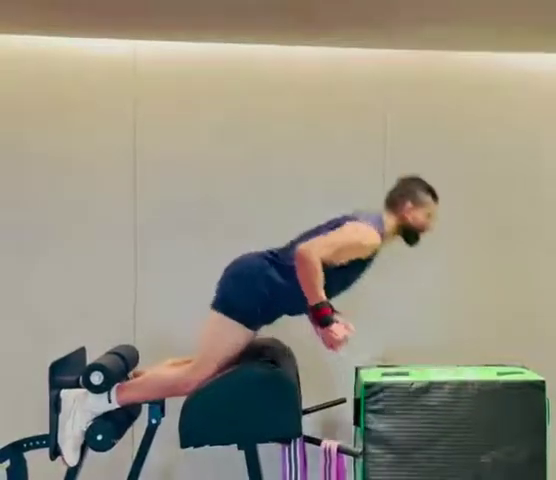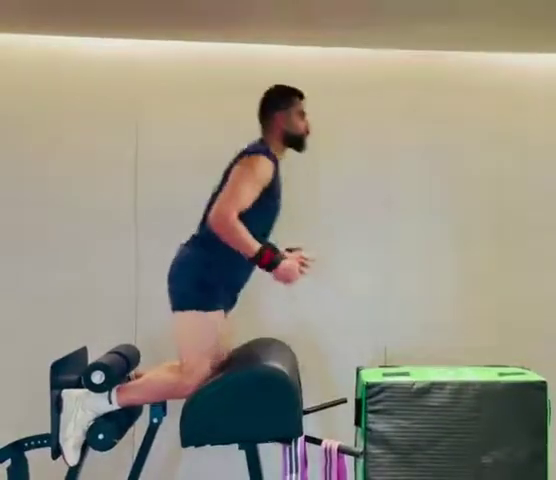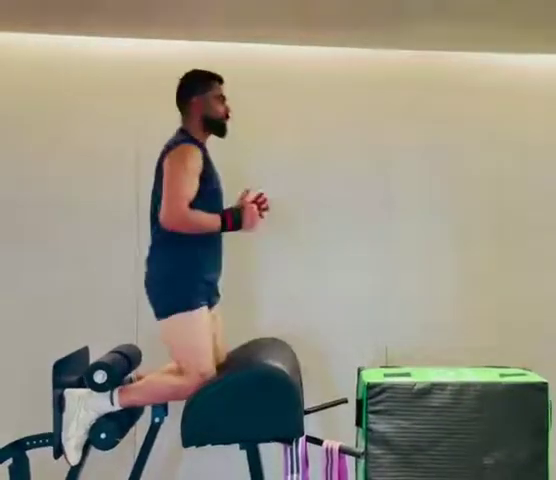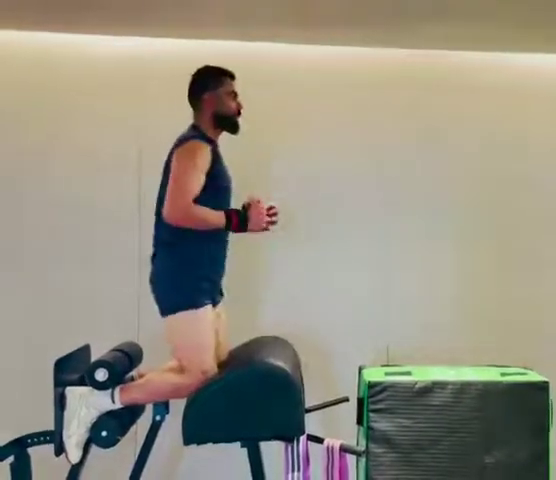
dt=0.4s
person 1, frame 1
left shoulder: (364, 226)
right shoulder: (369, 234)
right elbow: (307, 255)
left wrist: (324, 313)
right wrist: (324, 319)
left hip: (256, 284)
right hip: (253, 287)
left knee: (203, 365)
right knee: (199, 374)
left ankle: (118, 383)
right ankle: (95, 402)
person 1, frame 2
left shoulder: (264, 161)
right shoulder: (261, 162)
right elbow: (221, 217)
left wrist: (276, 255)
right wrist: (271, 261)
left hip: (214, 280)
right hip: (201, 278)
left knee: (208, 368)
right knee: (198, 378)
left ankle: (122, 382)
right ankle: (96, 402)
person 1, frame 3
left shoulder: (193, 151)
right shoulder: (185, 151)
right elbow: (173, 216)
left wrist: (238, 212)
right wrist: (234, 220)
left hip: (197, 279)
right hip: (178, 281)
left knee: (215, 367)
right knee: (199, 379)
left ankle: (120, 386)
right ankle: (94, 402)
person 1, frame 4
left shoulder: (205, 147)
right shoulder: (195, 147)
right elbow: (175, 210)
left wrist: (246, 218)
right wrist: (238, 220)
left hip: (200, 277)
right hip: (183, 278)
left knee: (216, 364)
right knee: (199, 377)
left ankle: (124, 384)
right ankle: (96, 401)
